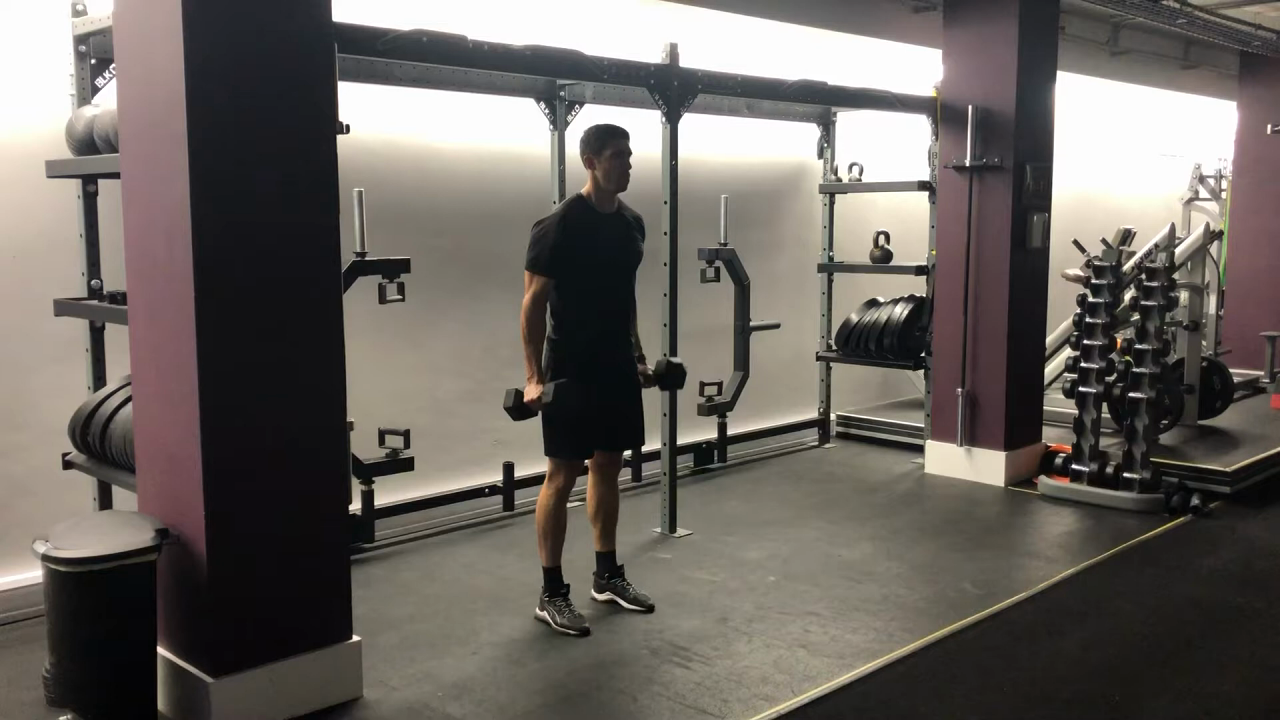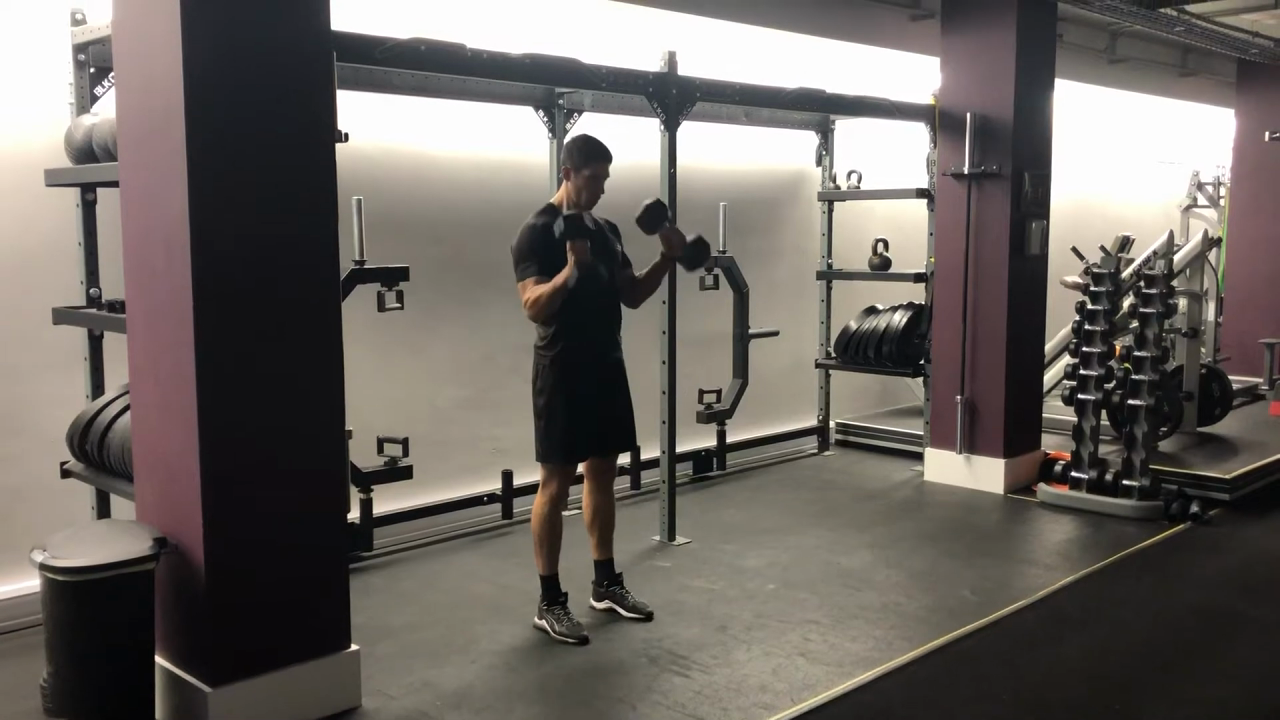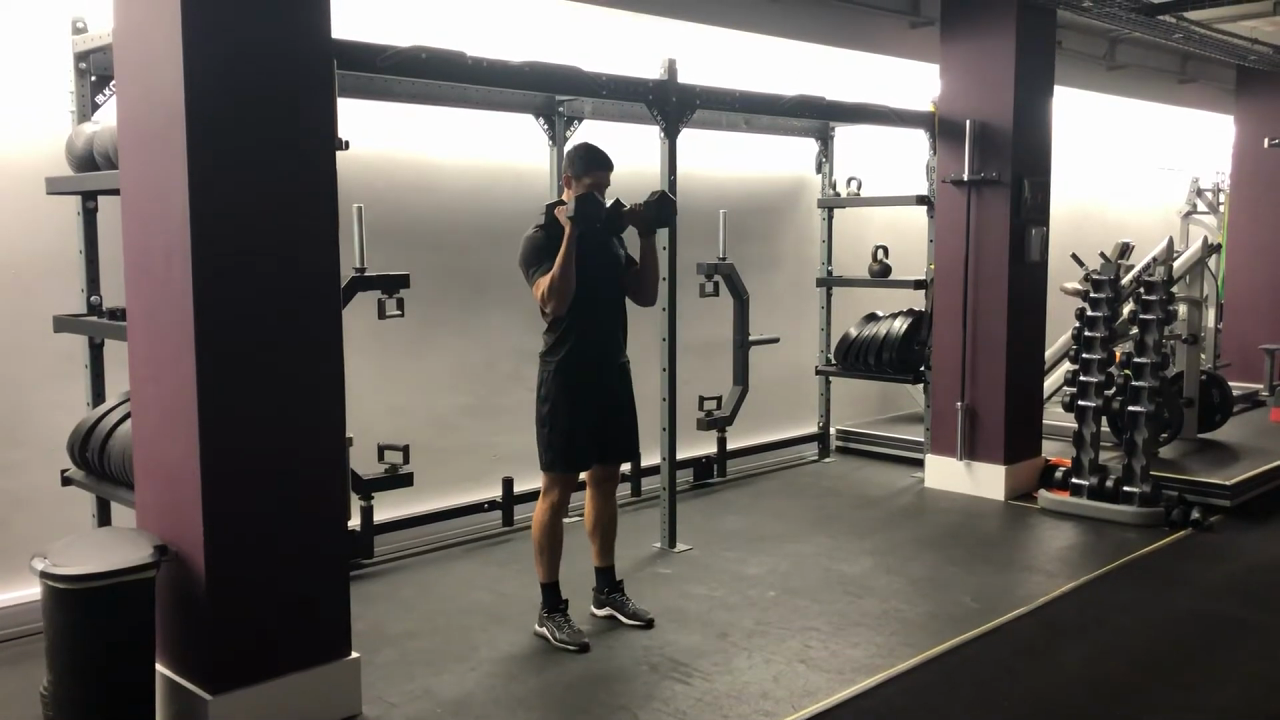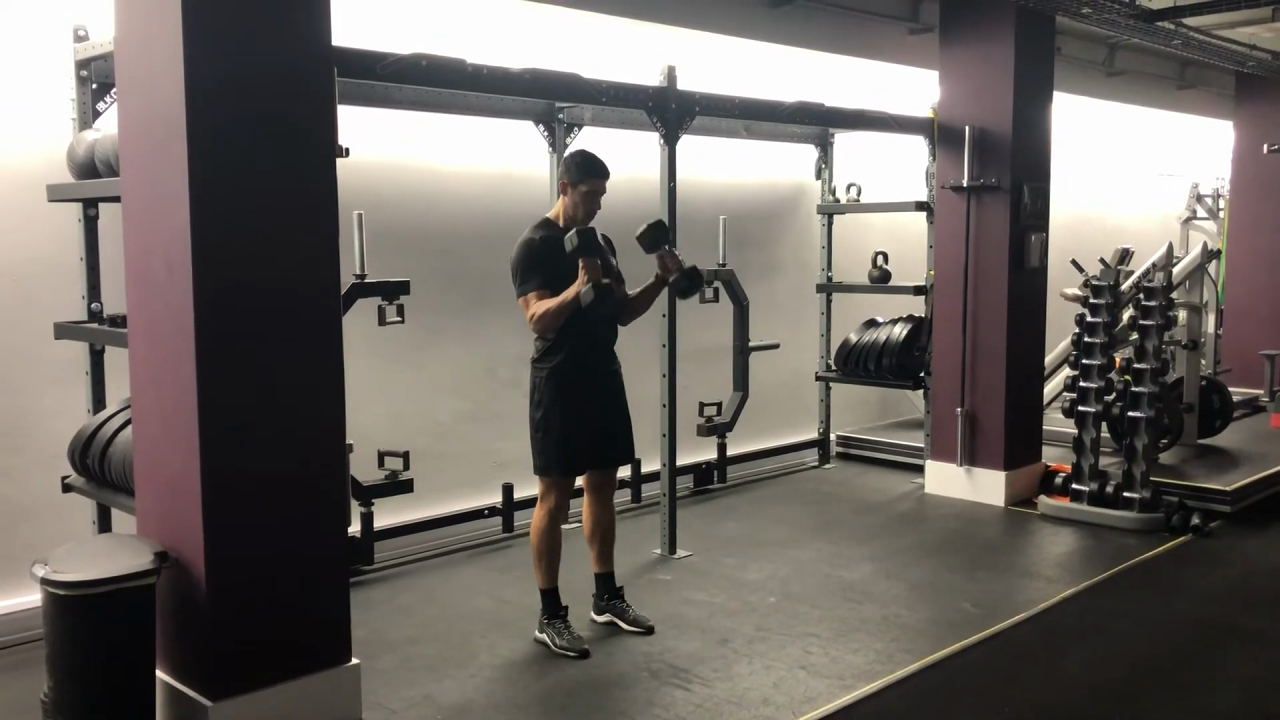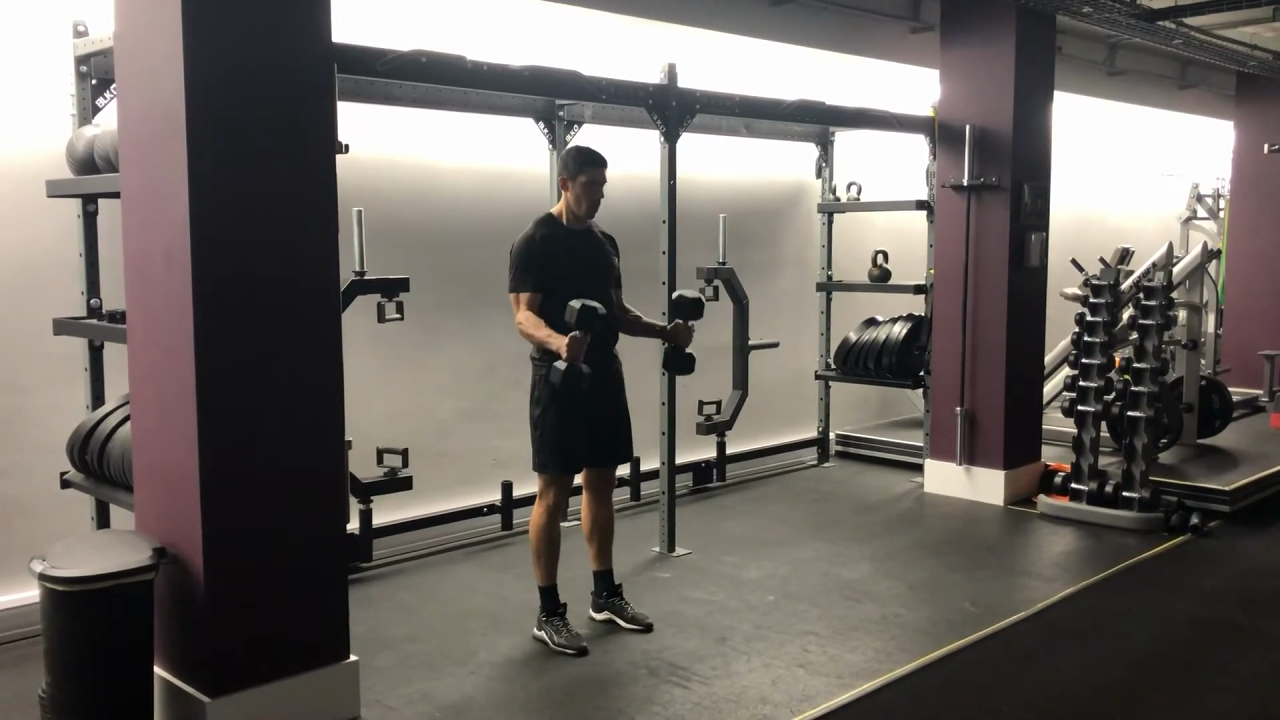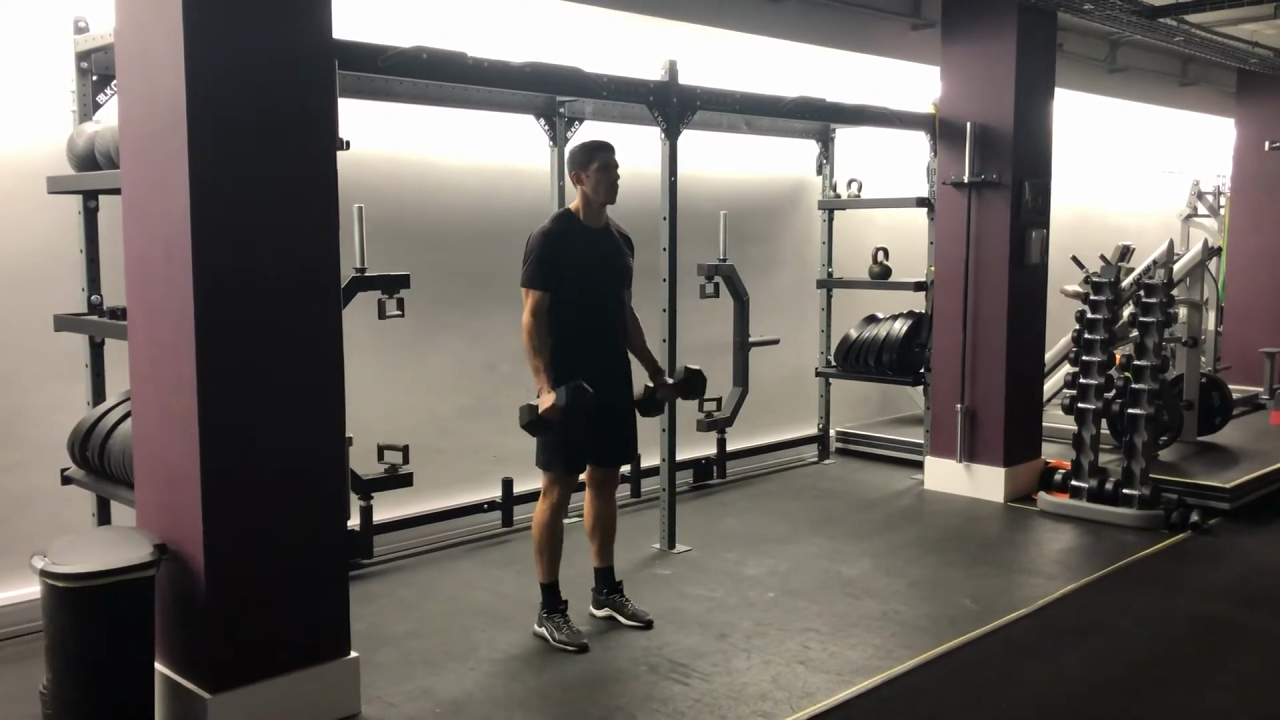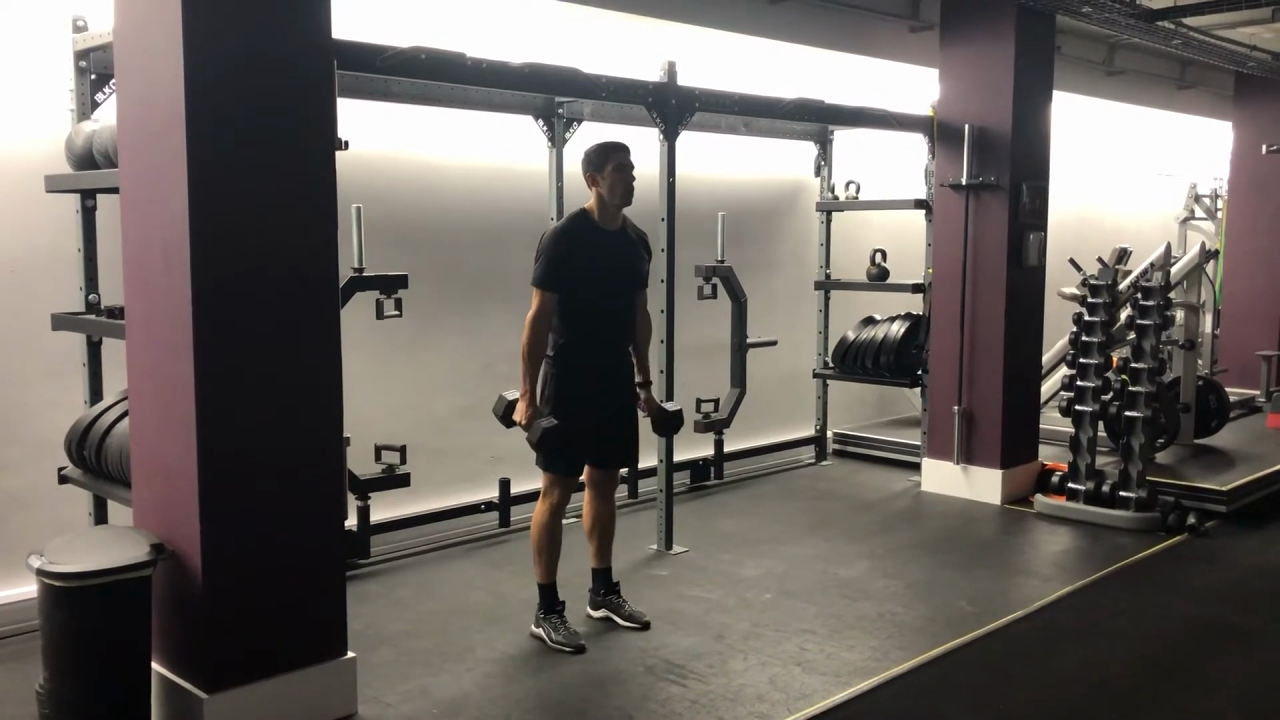
dt=0.7s
person 1, frame 1
left shoulder: (632, 223)
right shoulder: (561, 225)
right elbow: (533, 302)
left wrist: (638, 356)
right wrist: (534, 376)
left hip: (619, 366)
right hip: (572, 370)
left knee: (608, 469)
right knee: (563, 477)
left ankle: (608, 575)
right ankle: (552, 593)
person 1, frame 2
left shoulder: (605, 229)
right shoulder: (538, 232)
left elbow: (630, 294)
right elbow: (534, 305)
left wrist: (665, 261)
right wrist: (570, 270)
left hip: (607, 365)
right hip: (563, 371)
left knee: (603, 474)
right knee: (556, 483)
left ankle: (606, 583)
right ankle: (550, 602)
person 1, frame 3
left shoulder: (609, 235)
right shoulder: (543, 238)
left elbow: (646, 295)
right elbow: (554, 302)
left wrist: (646, 237)
right wrist: (569, 234)
left hip: (612, 372)
right hip: (567, 377)
left knee: (605, 481)
right knee: (557, 491)
left ankle: (607, 590)
right ankle: (550, 609)
person 1, frame 4
left shoulder: (603, 244)
right shoulder: (535, 245)
left elbow: (623, 312)
right elbow: (538, 319)
left wrist: (660, 281)
right wrist: (578, 288)
left hip: (604, 377)
right hip: (559, 383)
left knee: (602, 487)
right knee: (555, 496)
left ankle: (607, 596)
right ankle: (550, 615)
person 1, frame 5
left shoulder: (605, 242)
right shoulder: (536, 242)
right elbow: (524, 316)
left wrist: (663, 331)
right wrist: (559, 343)
left hip: (606, 375)
right hip: (560, 381)
left knee: (602, 485)
right knee: (554, 494)
left ankle: (606, 594)
right ankle: (549, 612)
person 1, frame 6
left shoulder: (620, 240)
right shoulder: (551, 238)
right elbow: (532, 317)
left wrist: (655, 371)
right wrist: (546, 385)
left hip: (614, 379)
right hip: (570, 385)
left knee: (605, 483)
right knee: (557, 491)
left ankle: (606, 591)
right ankle: (550, 609)
person 1, frame 7
left shoulder: (636, 241)
right shoulder: (564, 238)
right elbow: (539, 316)
left wrist: (643, 381)
right wrist: (527, 393)
left hip: (617, 380)
right hip: (570, 381)
left knee: (604, 484)
right knee: (557, 491)
left ankle: (603, 591)
right ankle: (547, 610)
